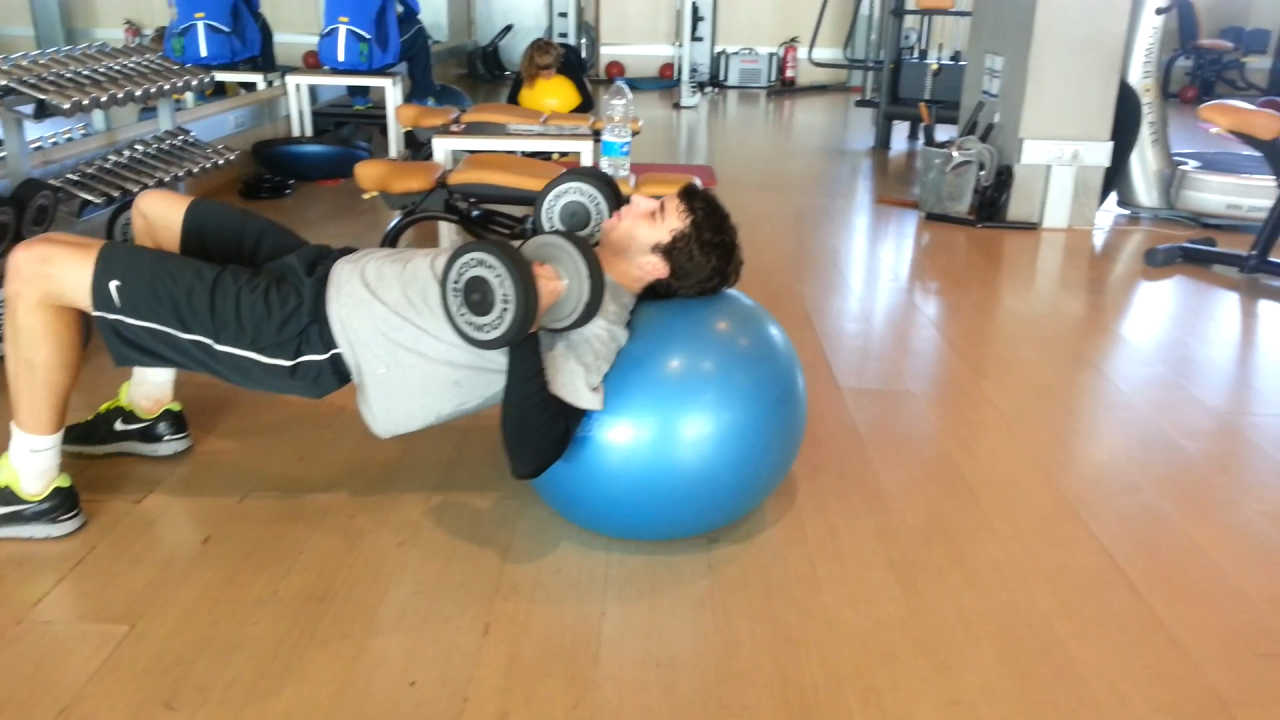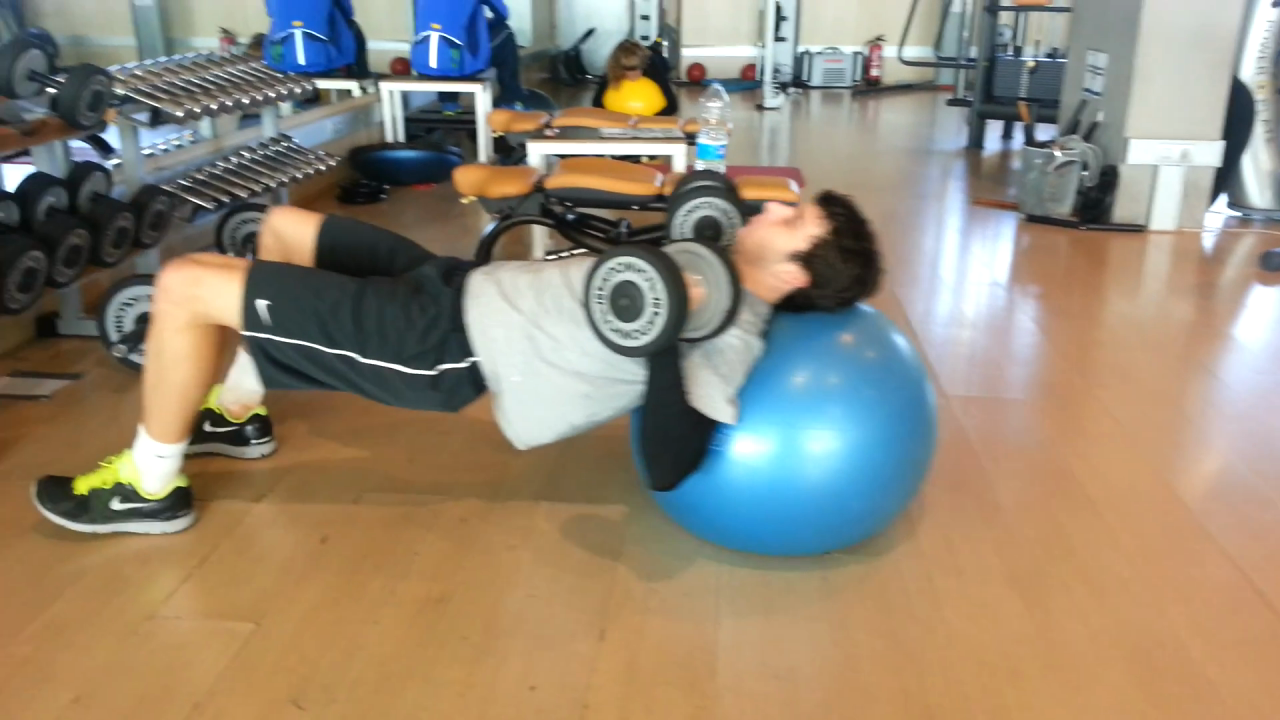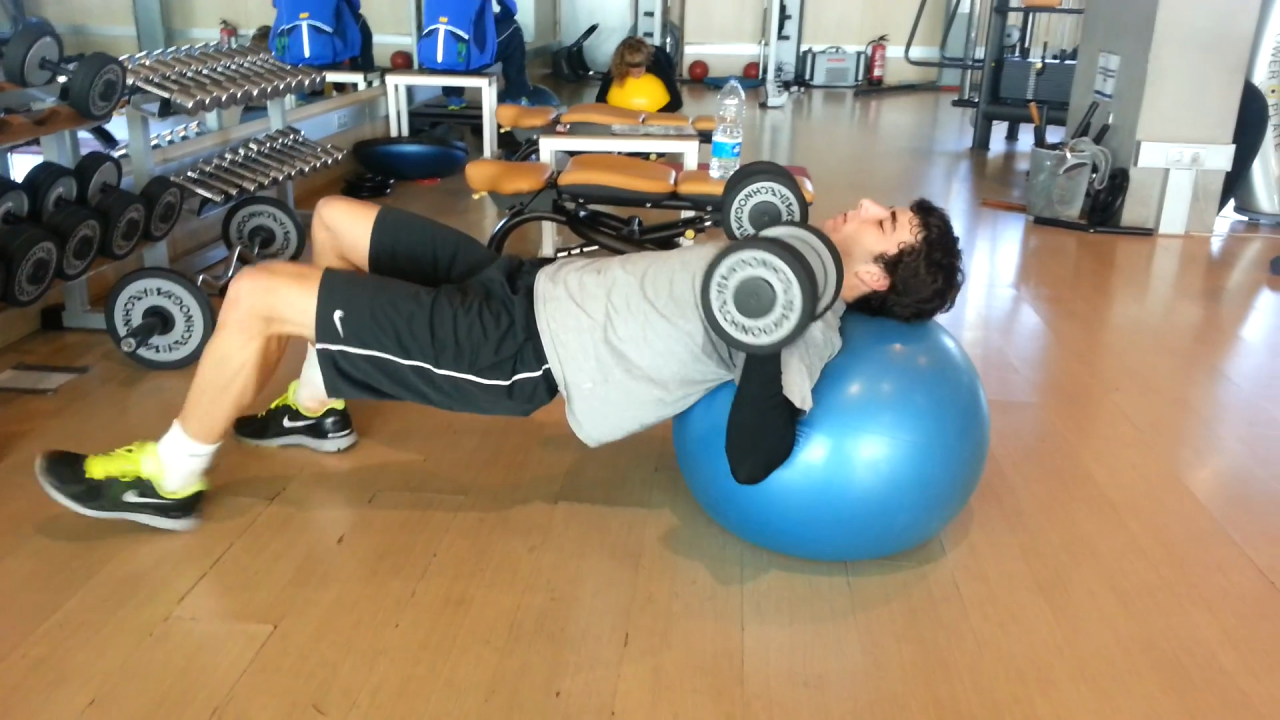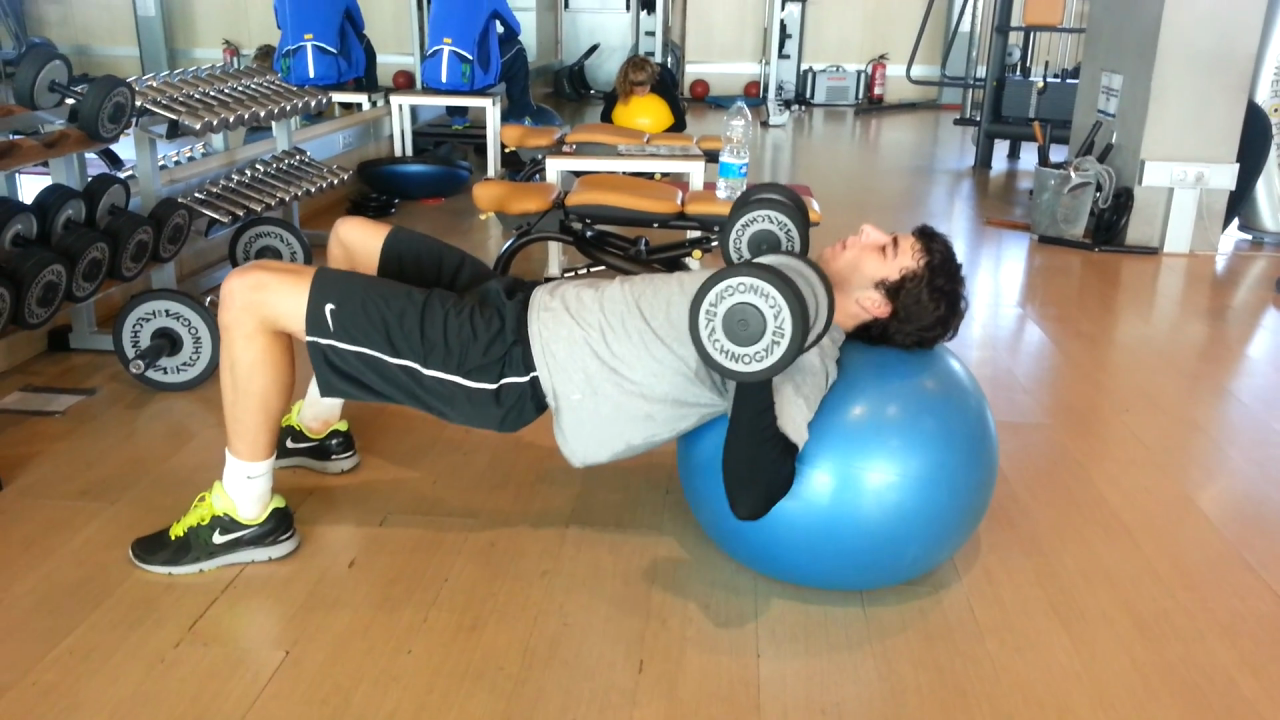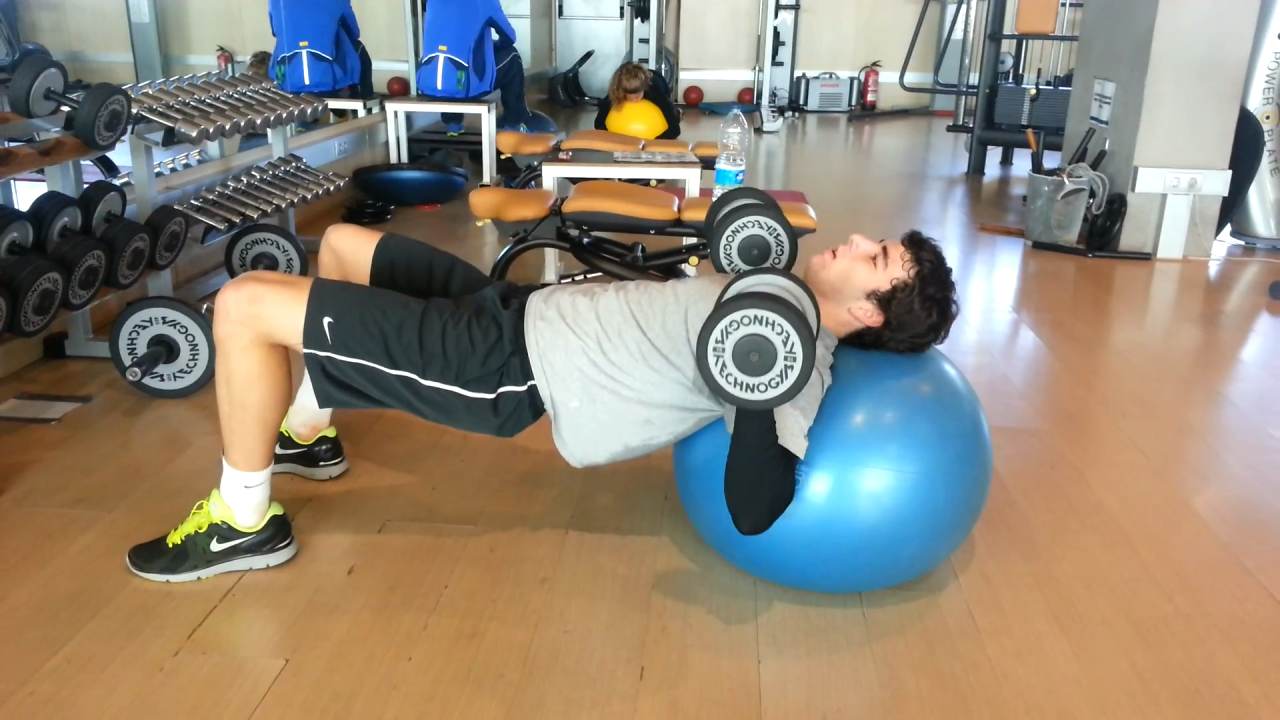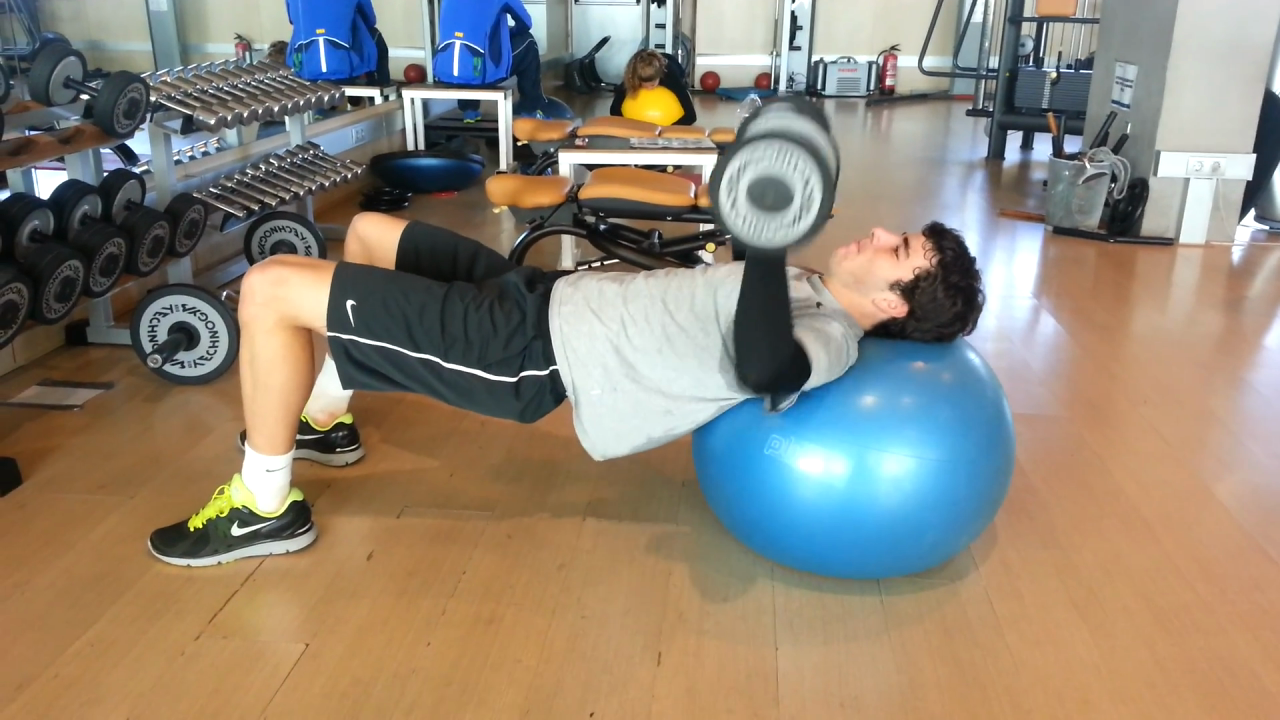
dt=0.5s
person 1, frame 1
left shoulder: (594, 329)
left elbow: (530, 454)
left wrist: (526, 325)
right wrist: (550, 264)
left hip: (313, 327)
right hip: (334, 275)
right knee: (155, 210)
right ankle: (150, 412)
person 1, frame 2
left shoulder: (730, 338)
left elbow: (667, 466)
left wrist: (668, 334)
left hip: (446, 341)
right hip: (466, 288)
left knee: (186, 285)
right knee: (284, 225)
left ankle: (150, 485)
right ankle: (237, 412)
person 1, frame 3
left shoulder: (809, 332)
left elbow: (752, 458)
left hip: (522, 349)
right hip: (529, 284)
left knee: (261, 292)
right knee: (331, 221)
left ankle: (170, 475)
right ankle: (318, 405)
person 1, frame 4
left shoulder: (804, 357)
left elbow: (750, 494)
left hip: (512, 358)
right hip: (530, 305)
left knee: (250, 292)
right knee: (350, 235)
left ankle: (246, 512)
right ankle: (318, 427)
person 1, frame 5
left shoulder: (800, 367)
left elbow: (754, 508)
left hip: (509, 363)
right hip: (521, 310)
left knee: (244, 306)
right knee: (341, 243)
left ankle: (245, 520)
right ankle: (307, 432)
person 1, frame 6
left shoulder: (826, 341)
right shoulder: (811, 293)
left elbow: (760, 367)
left hip: (531, 351)
right hip: (551, 297)
left knee: (272, 288)
right knee: (368, 230)
left ankle: (265, 505)
right ankle: (324, 417)
